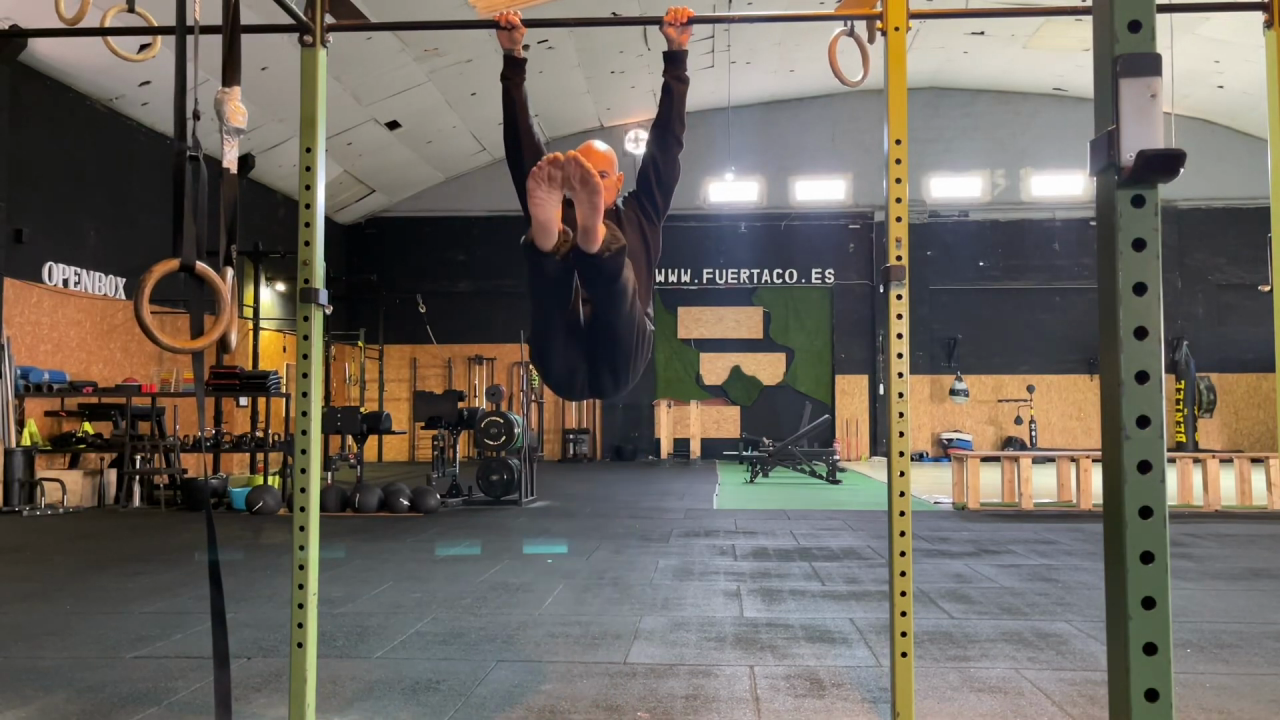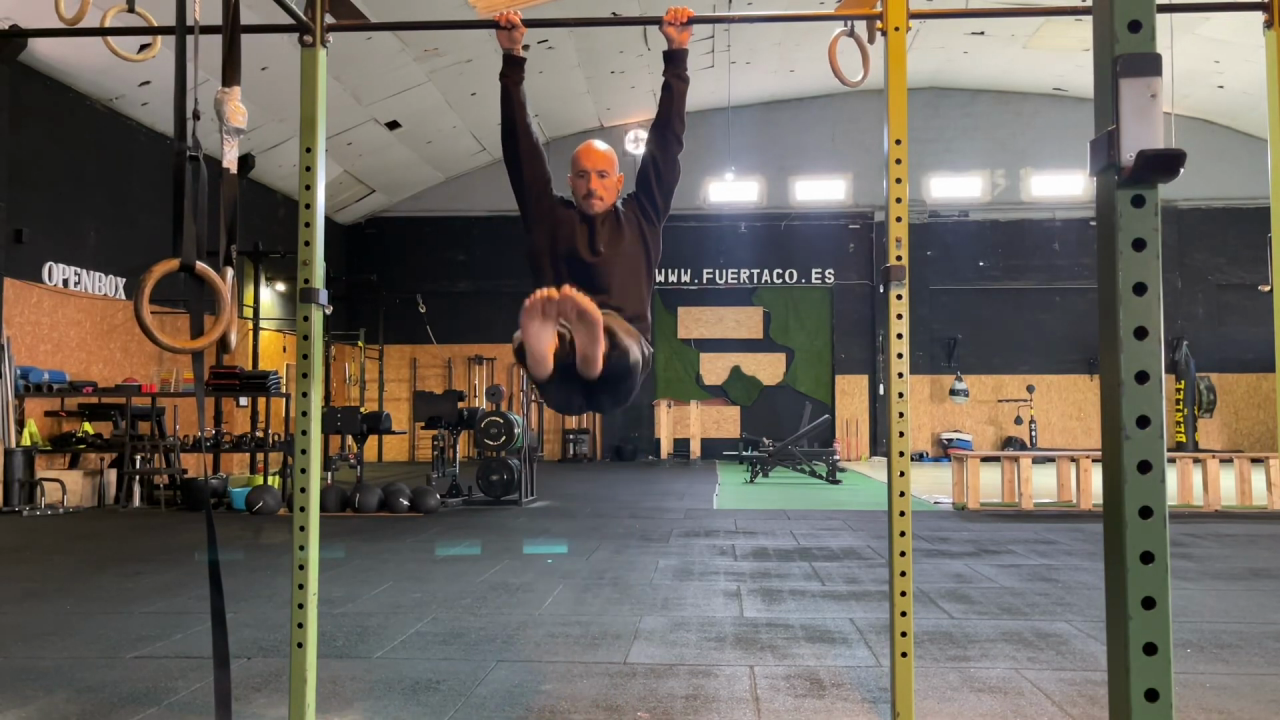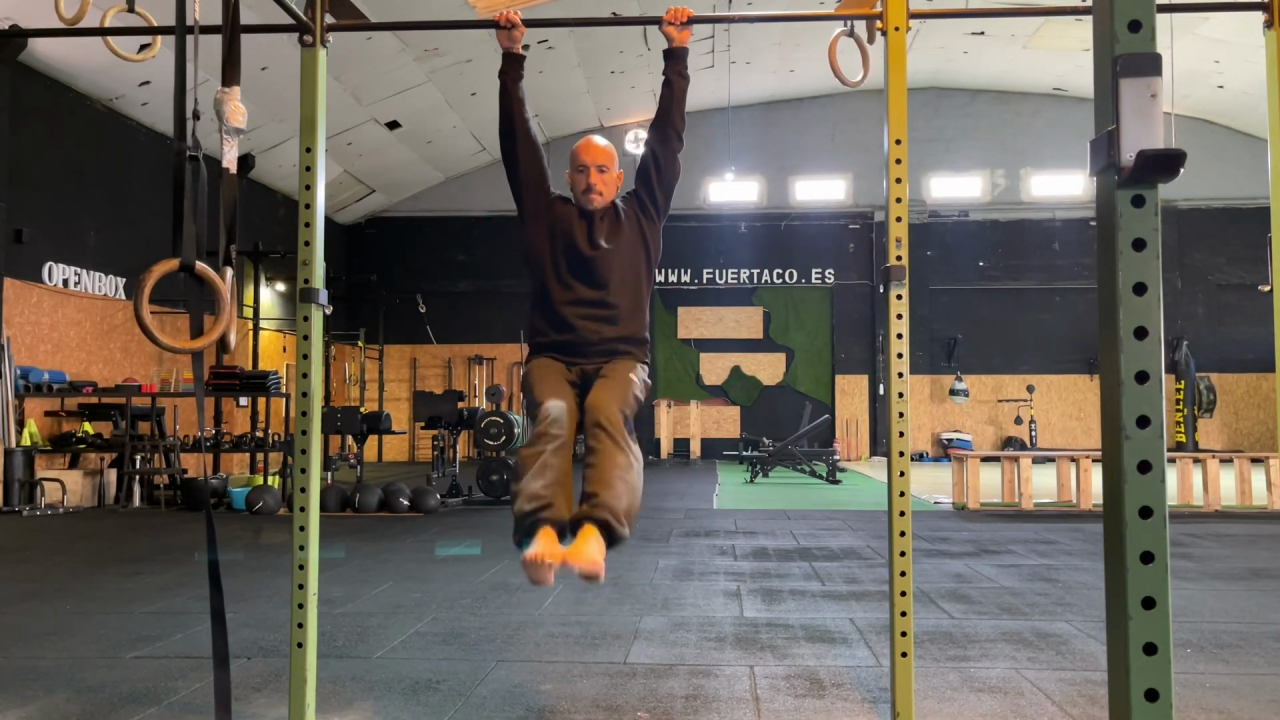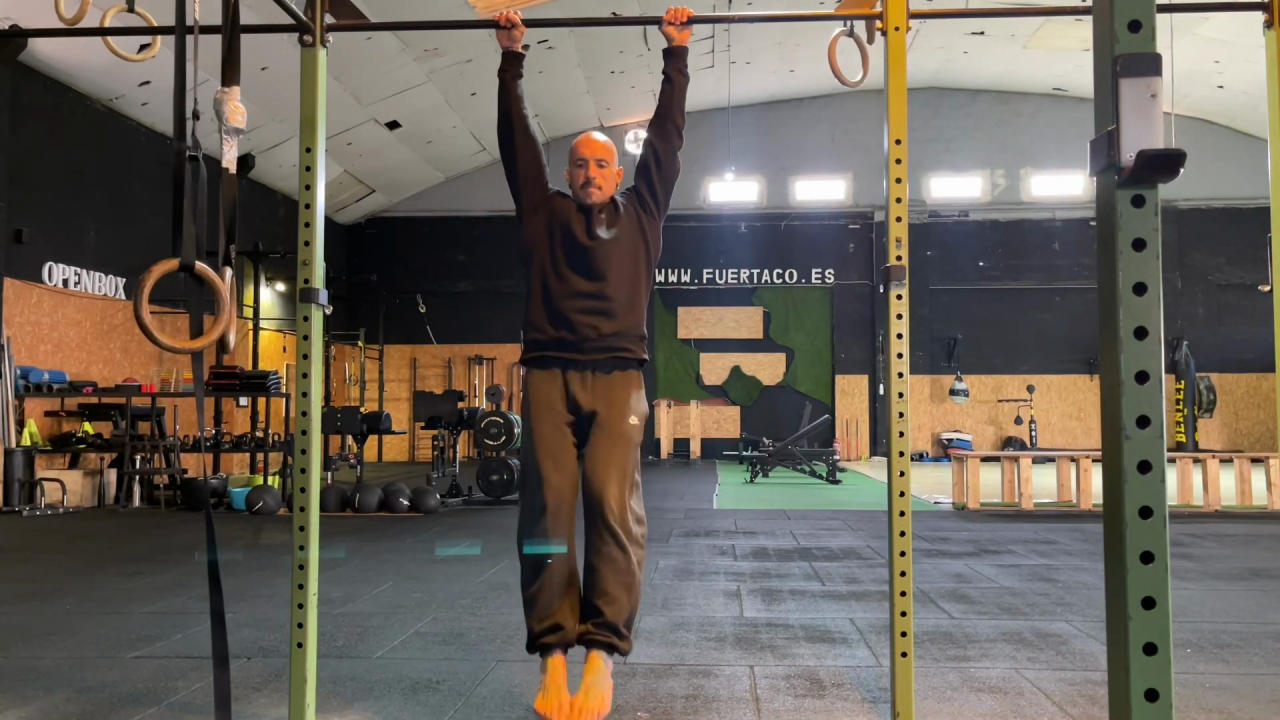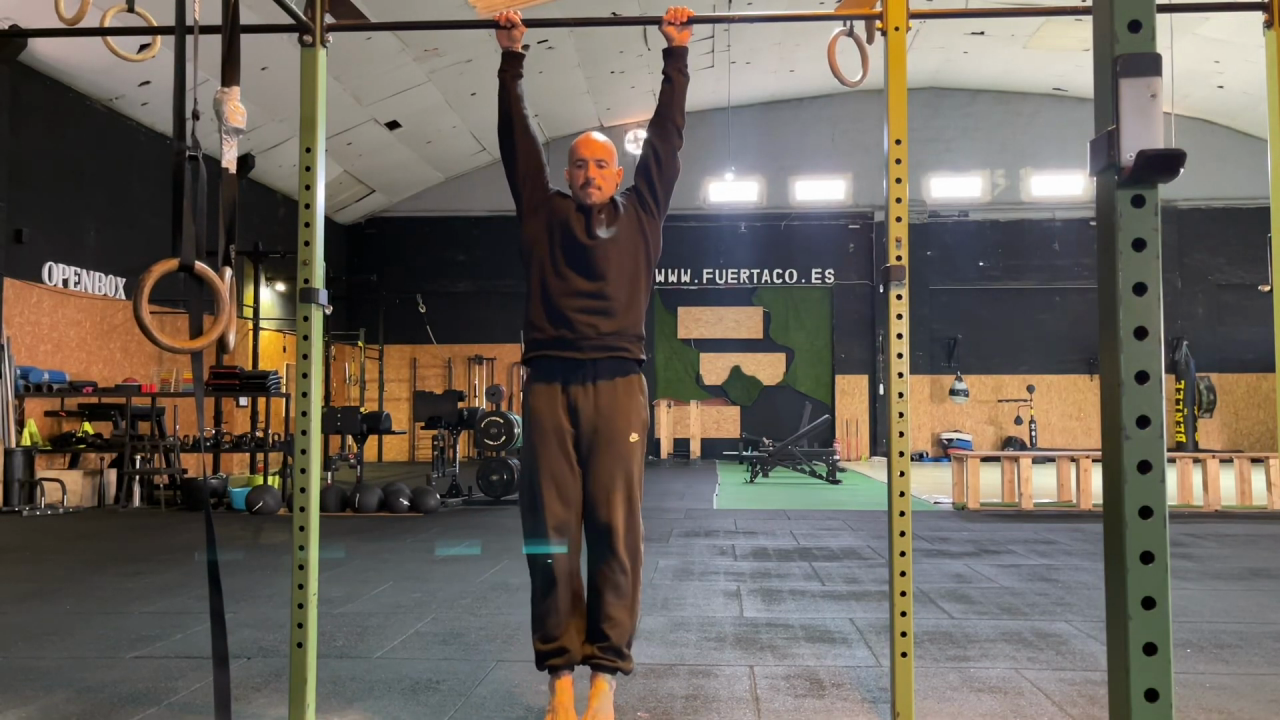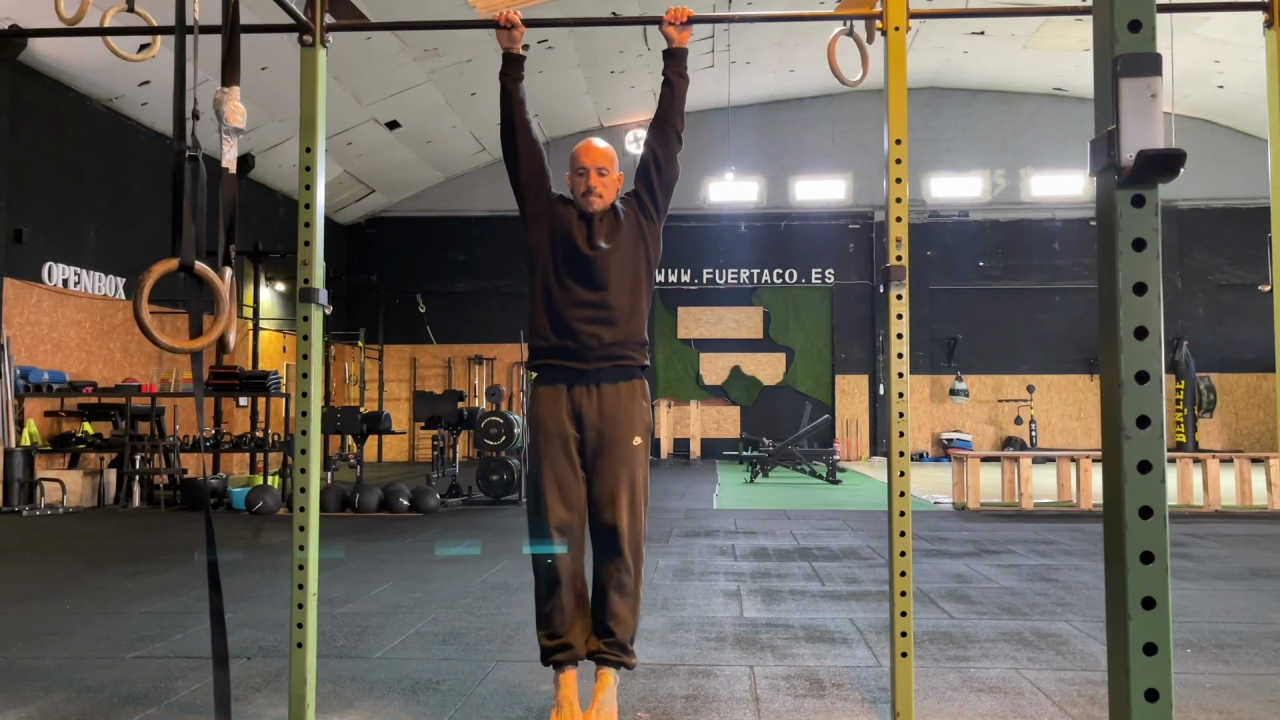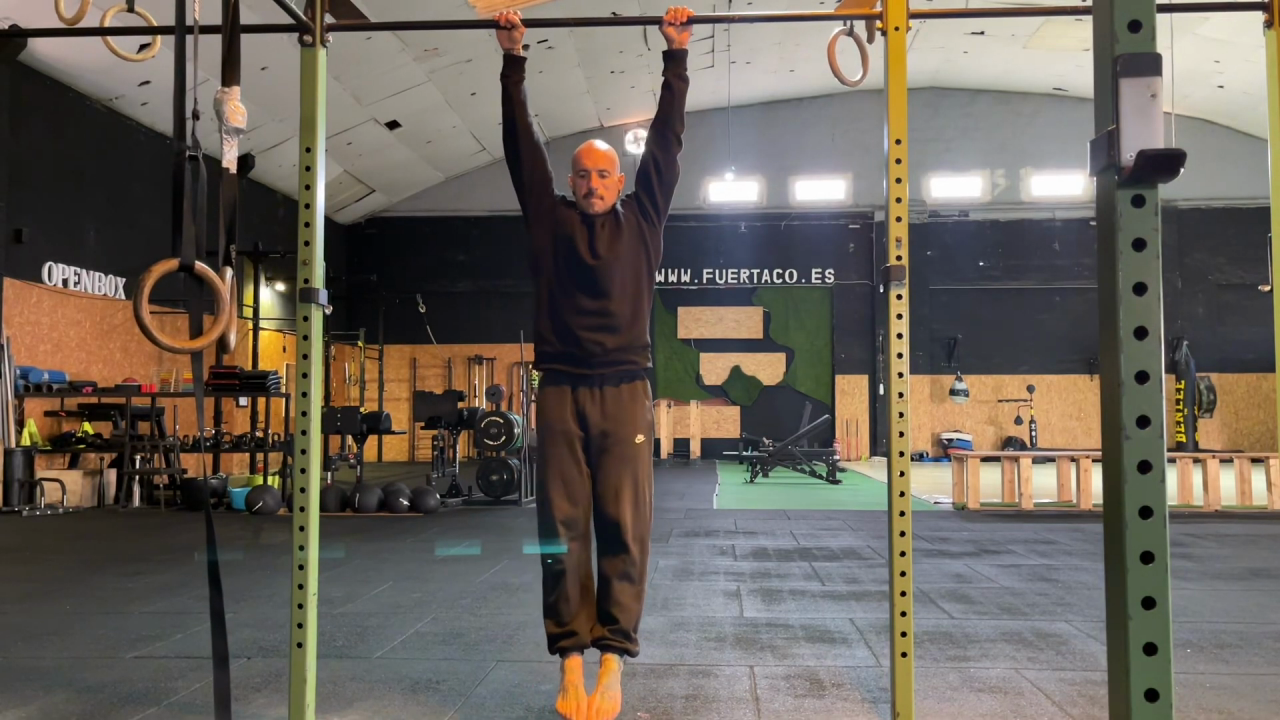
dt=0.2s
person 1, frame 1
left shoulder: (640, 214)
right shoulder: (552, 206)
left elbow: (667, 141)
right elbow: (520, 143)
left wrist: (677, 55)
right wrist: (512, 58)
left hip: (620, 350)
right hip: (562, 358)
left knee: (613, 277)
left ankle: (594, 240)
right ankle: (549, 234)
person 1, frame 2
left shoulder: (641, 214)
right shoulder: (549, 213)
left elbow: (668, 136)
right elbow: (518, 138)
left wrist: (676, 55)
right wrist: (513, 58)
left hip: (620, 339)
left knee: (614, 336)
right knee: (547, 318)
left ankle: (595, 352)
right ankle: (544, 354)
person 1, frame 3
left shoulder: (640, 214)
right shoulder: (546, 211)
left elbow: (666, 138)
right elbow: (516, 140)
left wrist: (677, 60)
right wrist: (511, 59)
left hip: (619, 357)
right hip: (553, 357)
left knee: (609, 425)
right knee: (550, 423)
left ankle: (592, 536)
right ankle: (544, 537)
person 1, frame 4
left shoulder: (640, 211)
right shoulder: (545, 212)
left elbow: (667, 138)
right elbow: (516, 141)
right wrist: (511, 60)
left hip: (617, 377)
right hip: (549, 375)
left knee: (614, 505)
right knee: (547, 512)
left ankle: (601, 656)
right ankle: (553, 659)
person 1, frame 5
left shoulder: (640, 211)
right shoulder: (544, 211)
left elbow: (666, 137)
right elbow: (515, 138)
right wrist: (511, 57)
left hip: (618, 384)
right hip: (551, 383)
left knee: (616, 531)
right knee: (551, 533)
person 1, frame 6
left shoulder: (640, 216)
right shoulder: (546, 216)
left elbow: (665, 139)
right elbow: (518, 141)
right wrist: (511, 58)
left hip: (621, 389)
right hip: (556, 389)
left knee: (619, 534)
right knee: (557, 534)
person 1, frame 7
left shoulder: (641, 218)
right shoulder: (549, 218)
left elbow: (666, 140)
right elbow: (520, 142)
right wrist: (513, 59)
left hip: (625, 390)
right hip: (562, 390)
left knee: (624, 528)
right knee: (563, 529)
left ankle: (612, 661)
right ankle: (571, 661)
